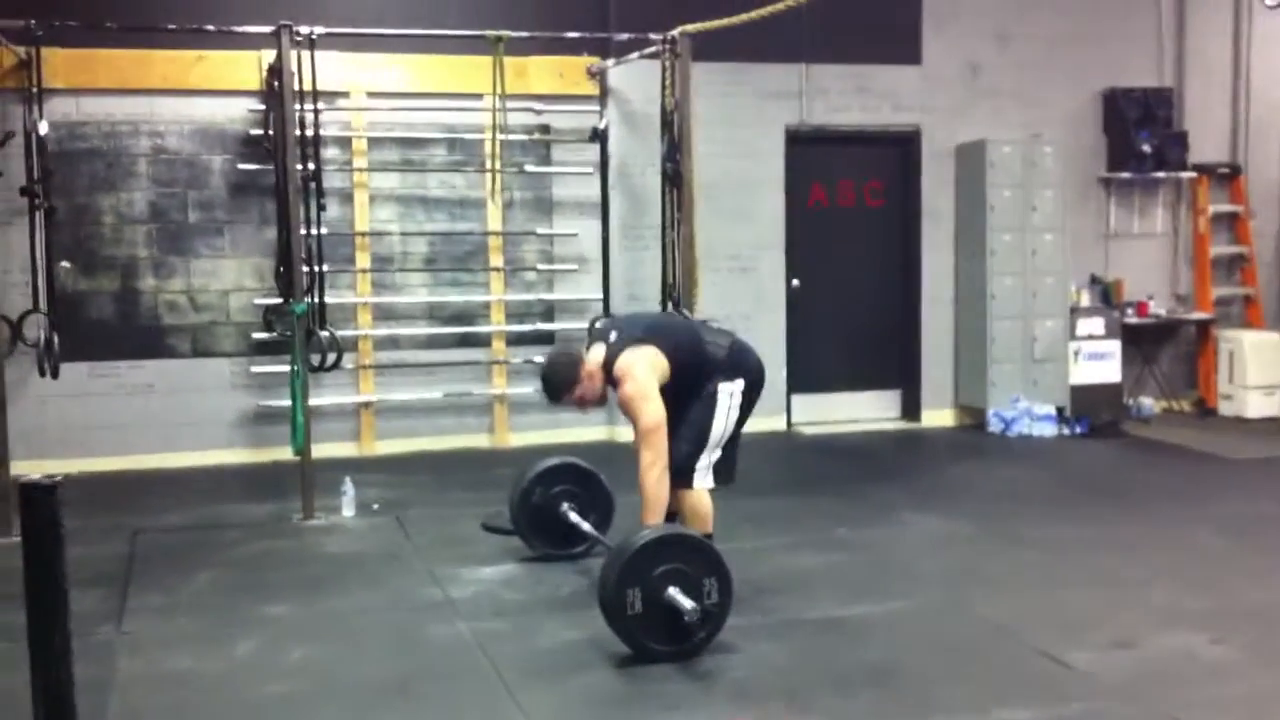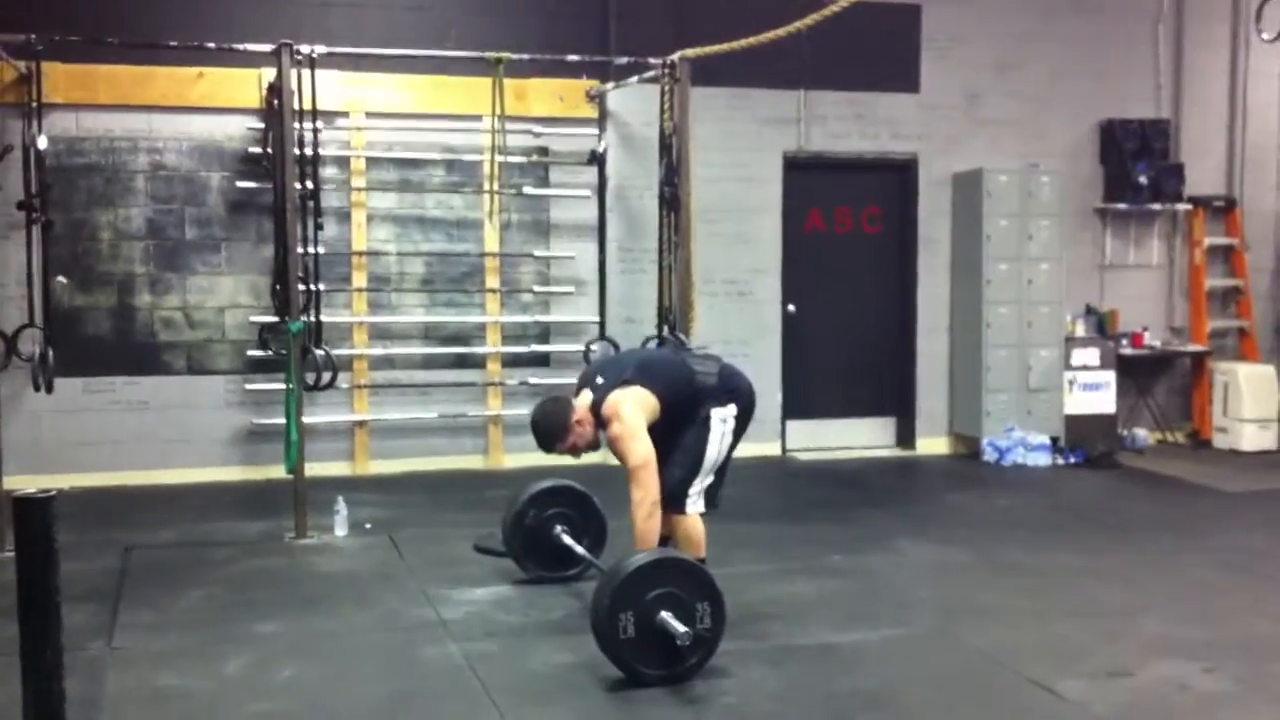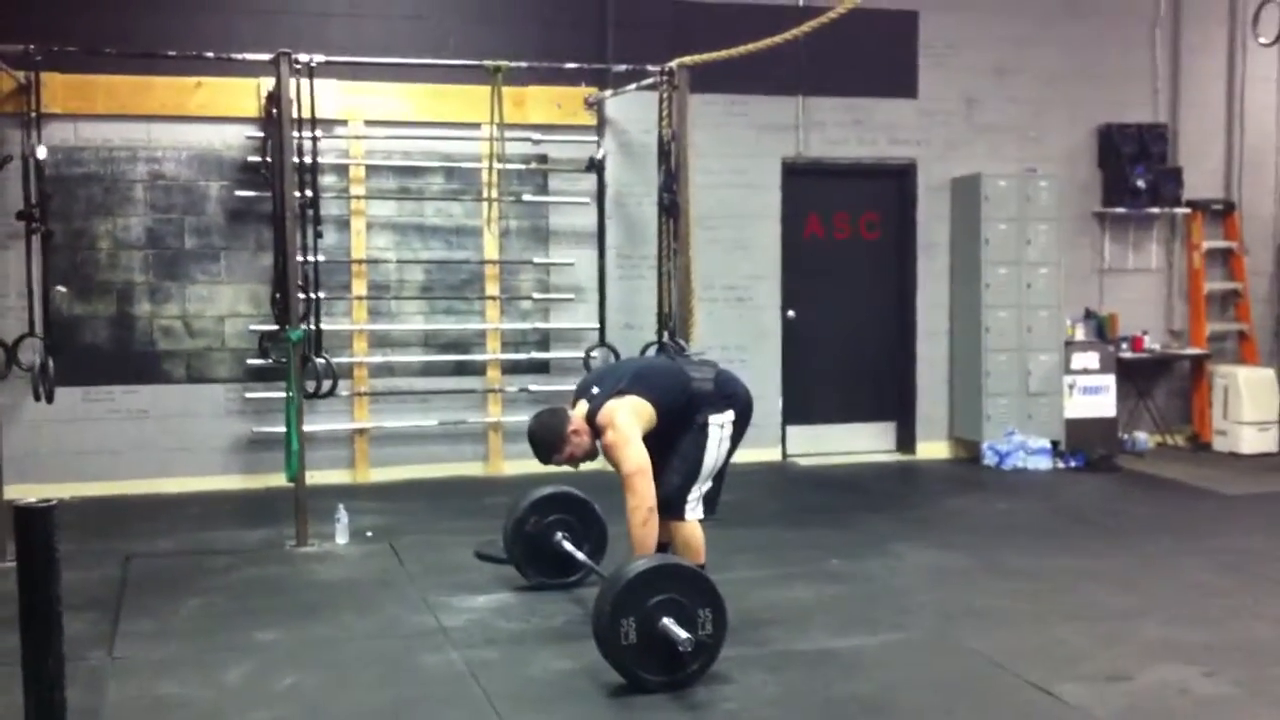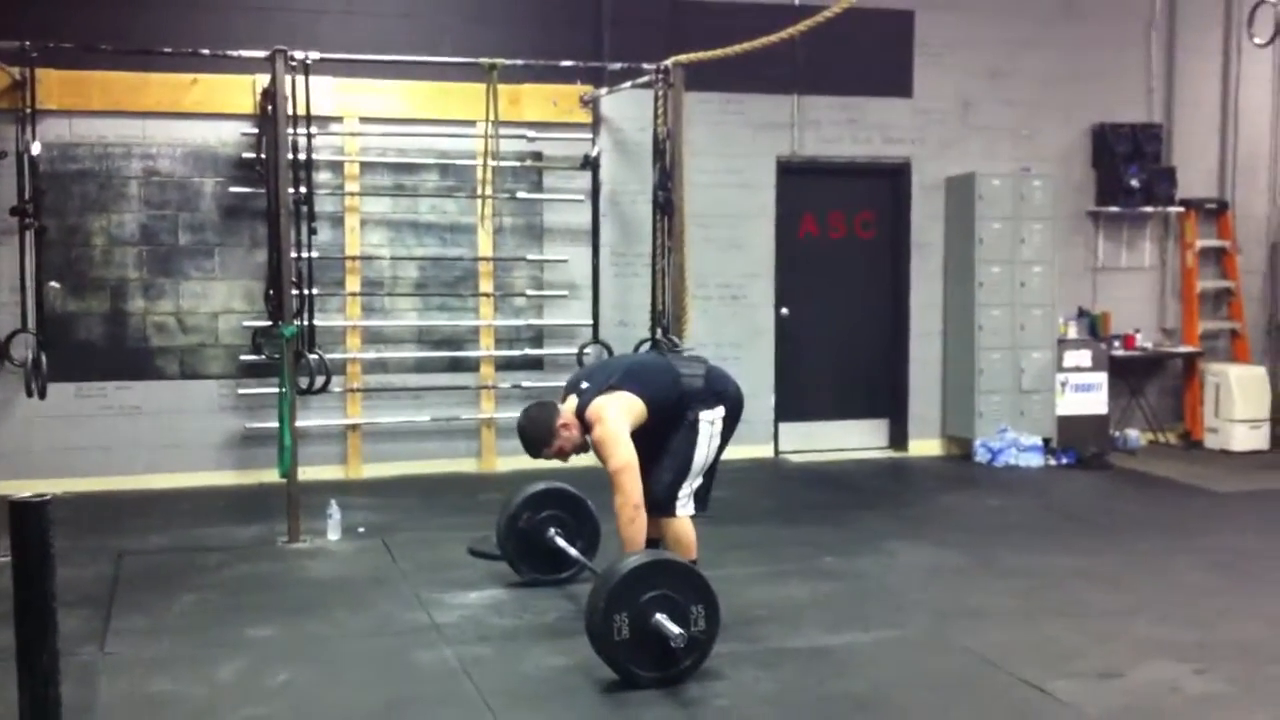
dt=0.3s
person 1, frame 1
left shoulder: (633, 379)
right shoulder: (599, 341)
left elbow: (654, 463)
left hip: (732, 372)
left knee: (686, 467)
right knee: (669, 460)
person 1, frame 2
left shoulder: (621, 418)
right shoulder: (586, 389)
left elbow: (646, 500)
left hip: (724, 397)
right hip: (690, 396)
left knee: (678, 494)
right knee: (657, 484)
person 1, frame 3
left shoulder: (616, 427)
right shoulder: (582, 399)
left elbow: (643, 508)
left hip: (721, 403)
right hip: (687, 402)
left knee: (675, 501)
right knee: (650, 488)
person 1, frame 4
left shoulder: (604, 421)
right shoulder: (572, 394)
left elbow: (630, 505)
left hip: (711, 400)
right hip: (678, 399)
left knee: (667, 497)
right knee: (642, 486)
